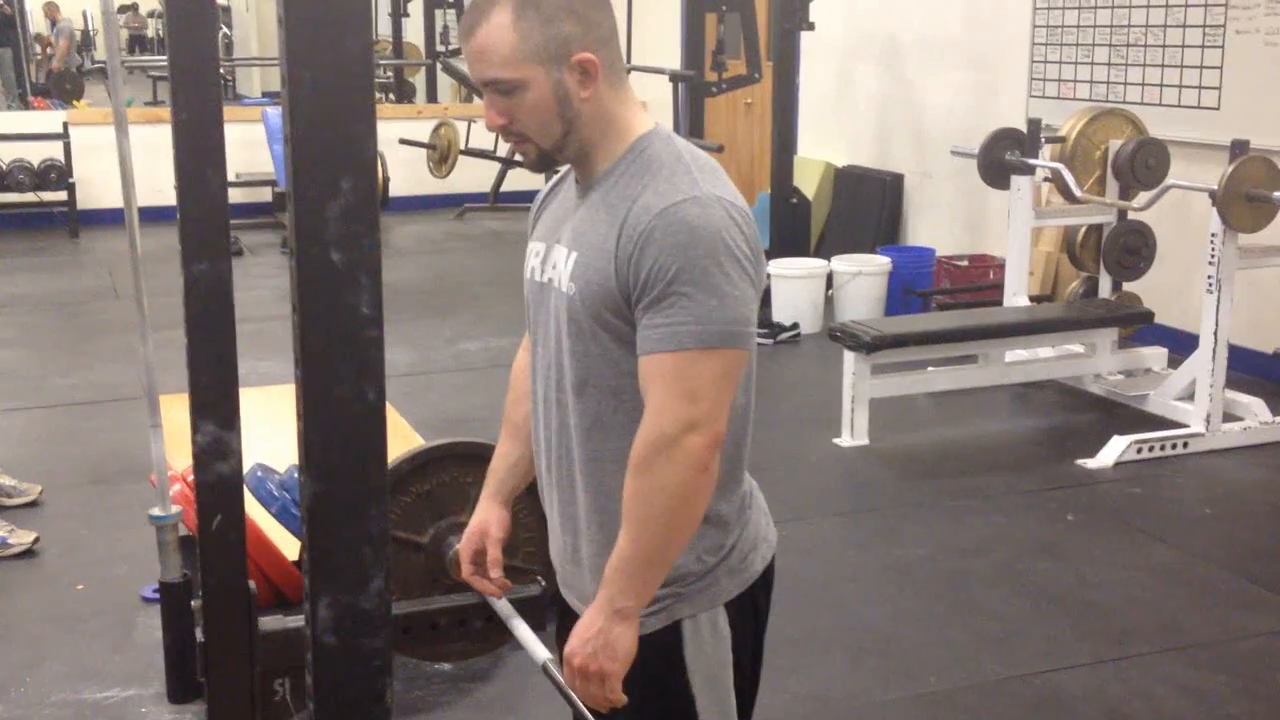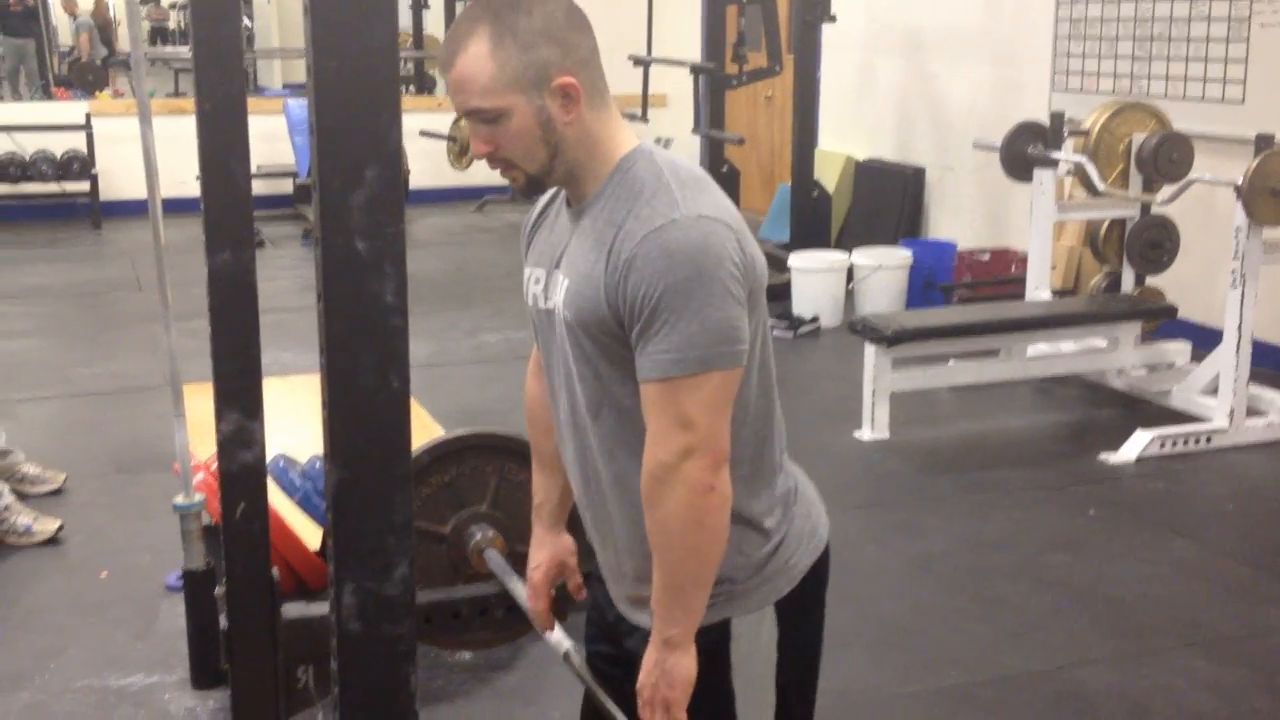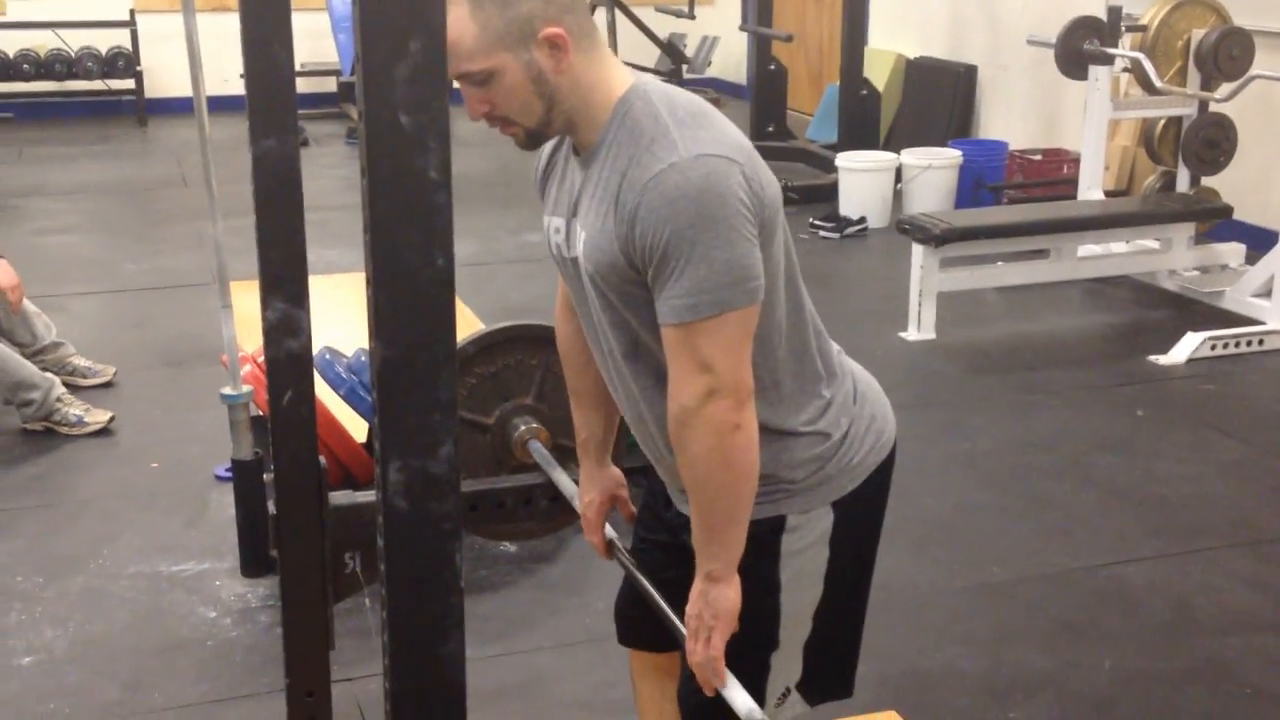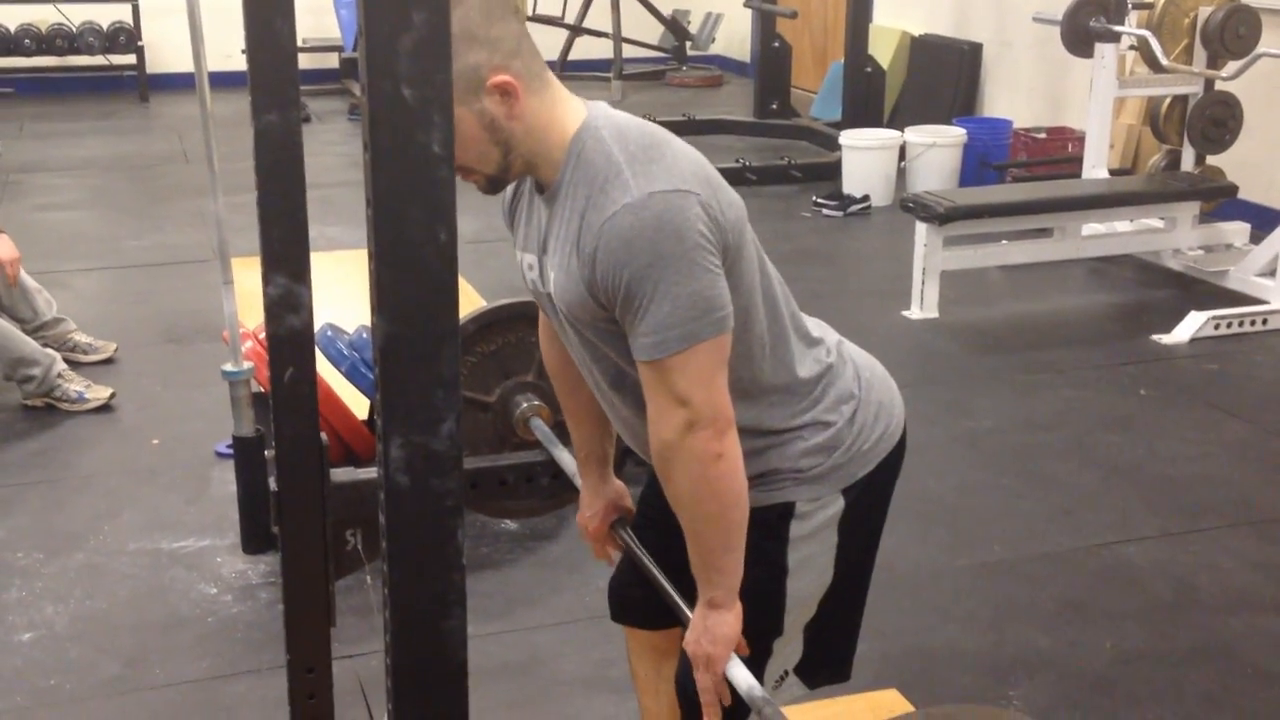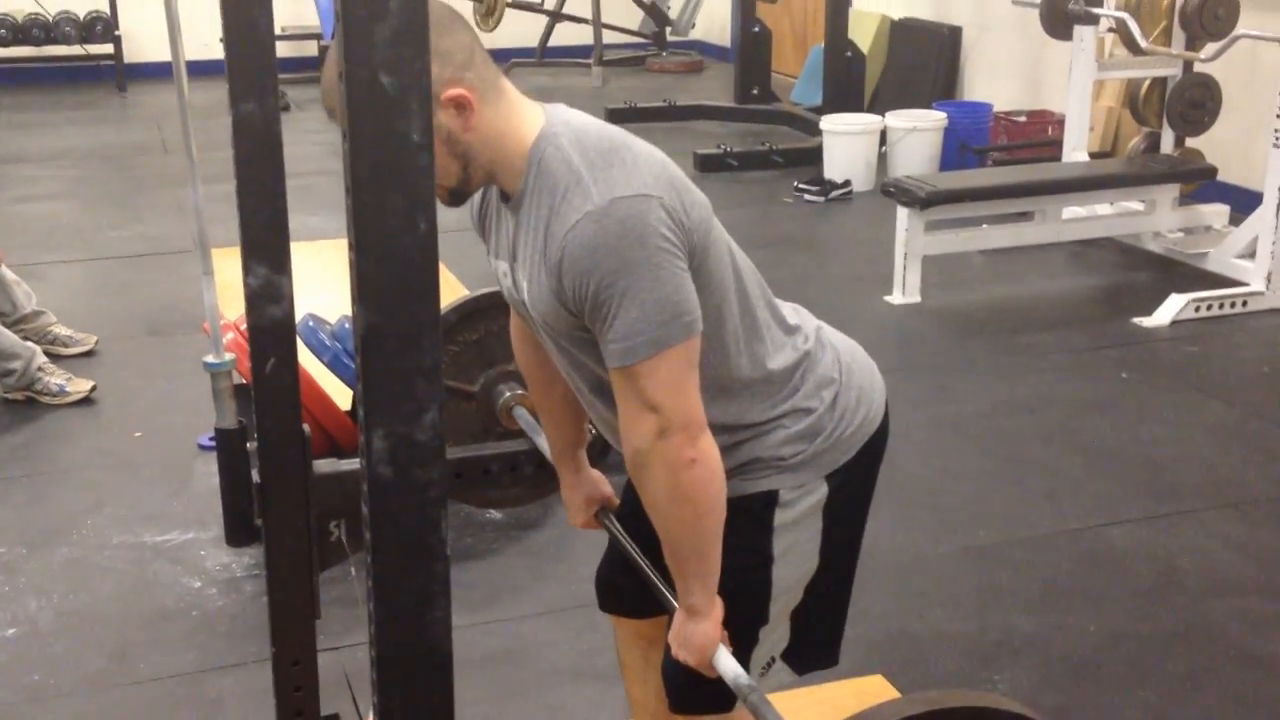
dt=0.7s
person 1, frame 1
left shoulder: (685, 215)
right shoulder: (563, 193)
left elbow: (686, 435)
left wrist: (619, 609)
right wrist: (496, 496)
left hip: (677, 589)
right hip: (591, 565)
person 1, frame 2
left shoulder: (676, 236)
right shoulder: (555, 212)
left elbow: (691, 461)
right elbow: (550, 375)
left wrist: (675, 640)
right wrist: (547, 525)
left hip: (732, 581)
person 1, frame 3
left shoulder: (683, 174)
right shoulder: (564, 148)
left elbow: (717, 400)
right elbow: (581, 311)
left wrist: (719, 574)
right wrist: (594, 463)
left hip: (806, 470)
right hip: (695, 462)
right knee: (650, 633)
person 1, frame 4
left shoulder: (642, 211)
right shoulder: (534, 173)
left elbow: (696, 431)
right elbow: (566, 333)
left wrist: (720, 601)
right wrist: (595, 478)
left hip: (817, 452)
right hip: (732, 444)
right knee: (645, 612)
person 1, frame 5
left shoulder: (603, 216)
right shoulder: (502, 177)
left elbow: (669, 434)
right elbow: (537, 332)
left wrist: (700, 602)
right wrist: (572, 469)
left hip: (800, 437)
right hip: (722, 427)
right knee: (634, 603)
